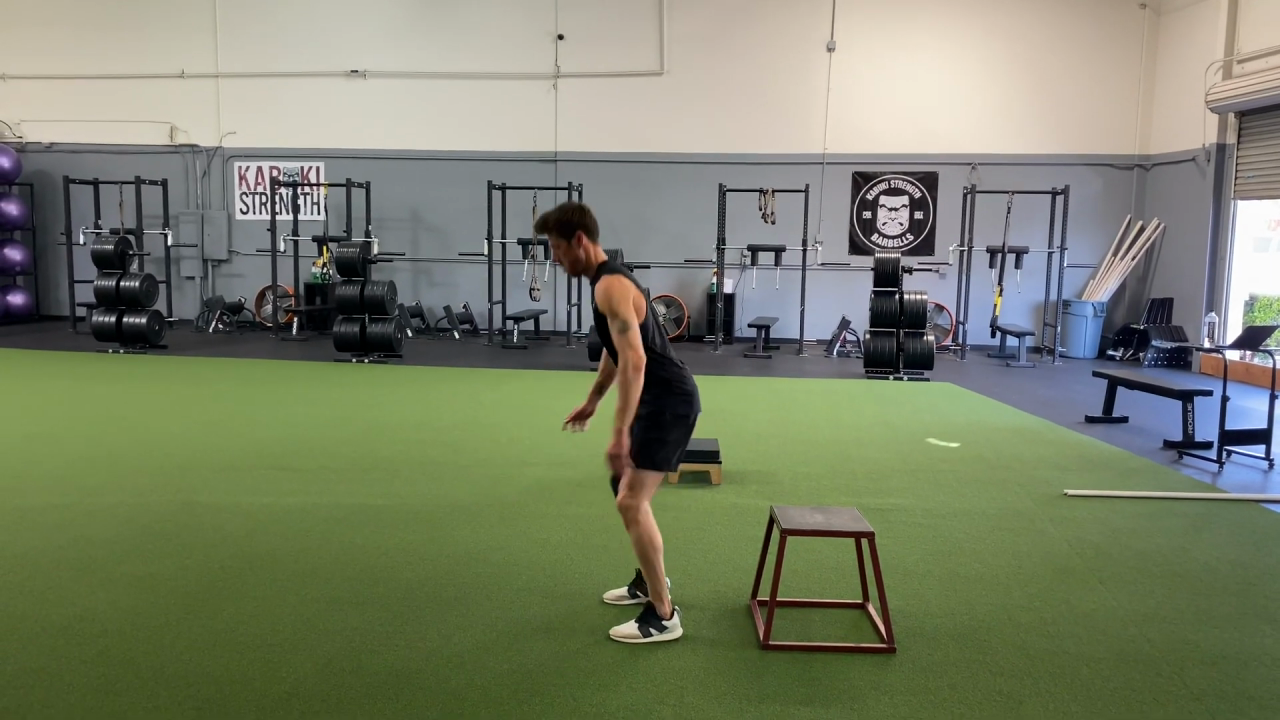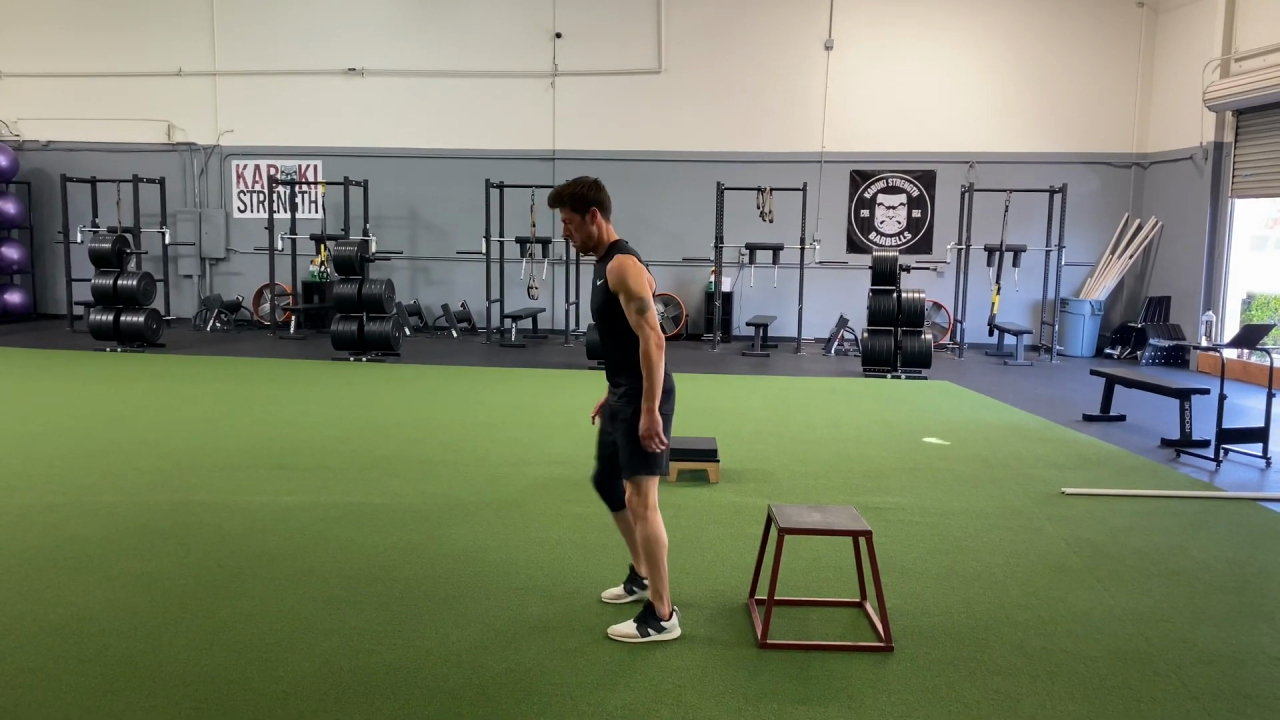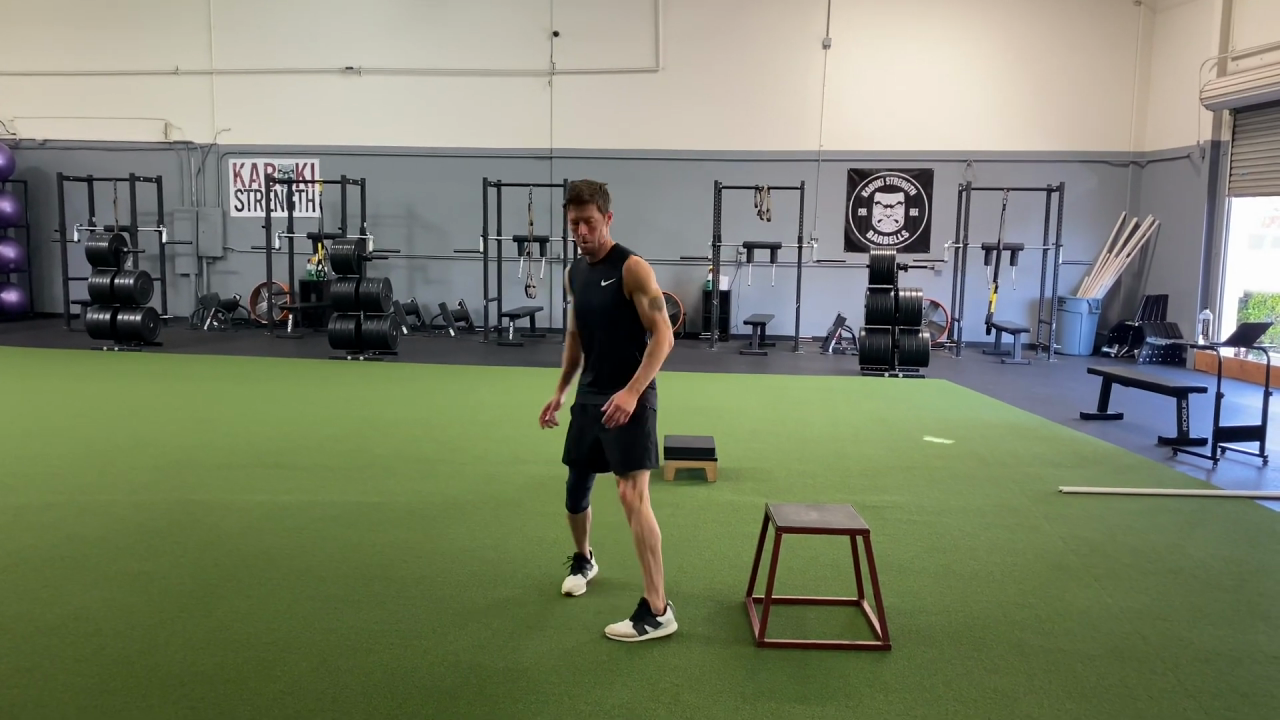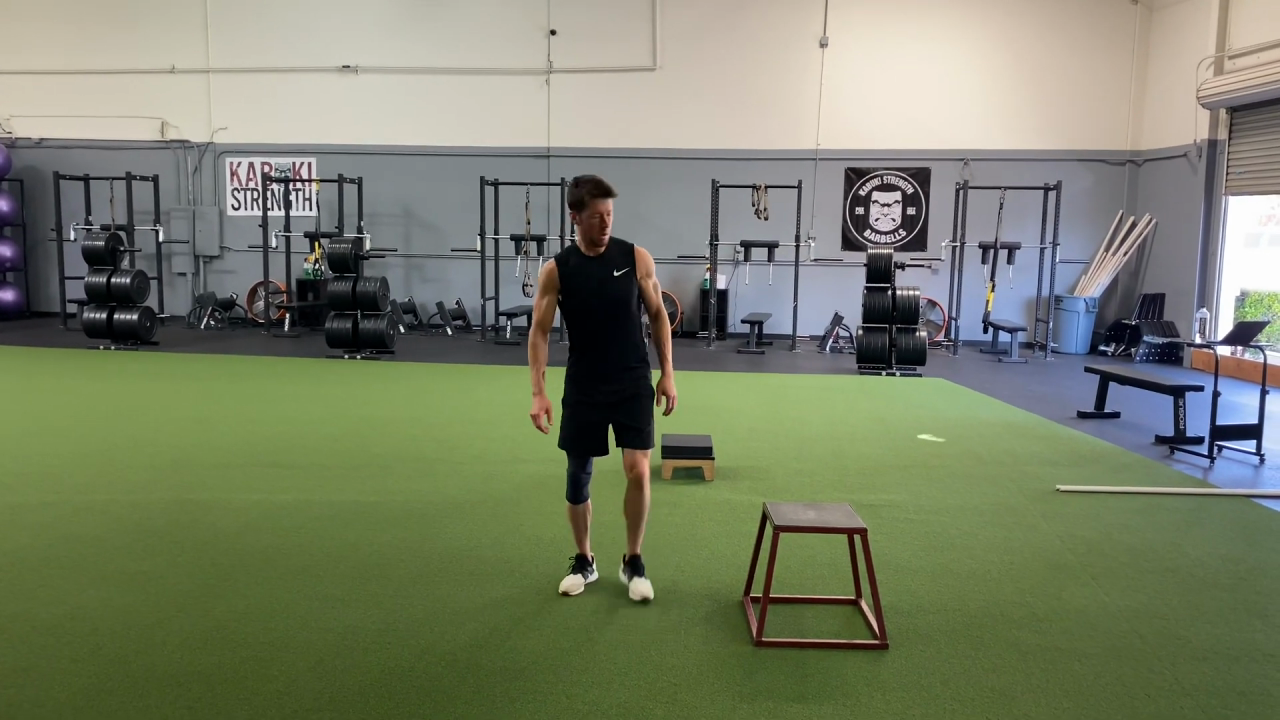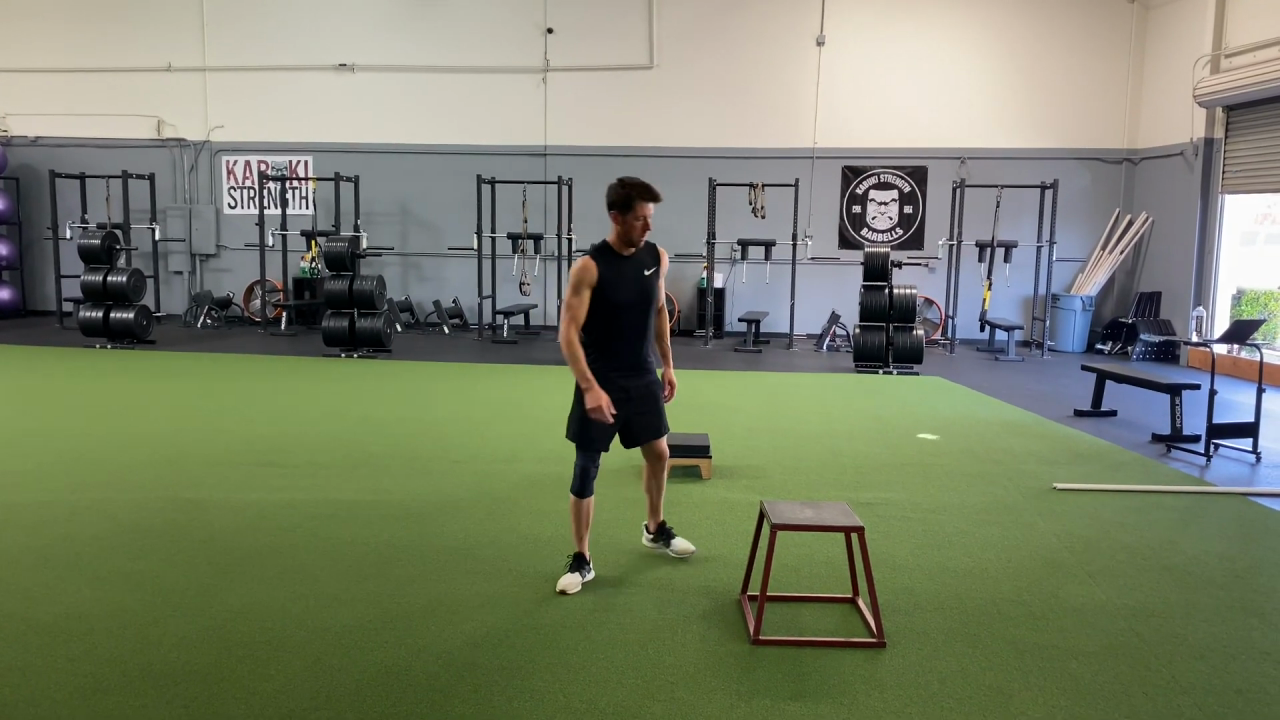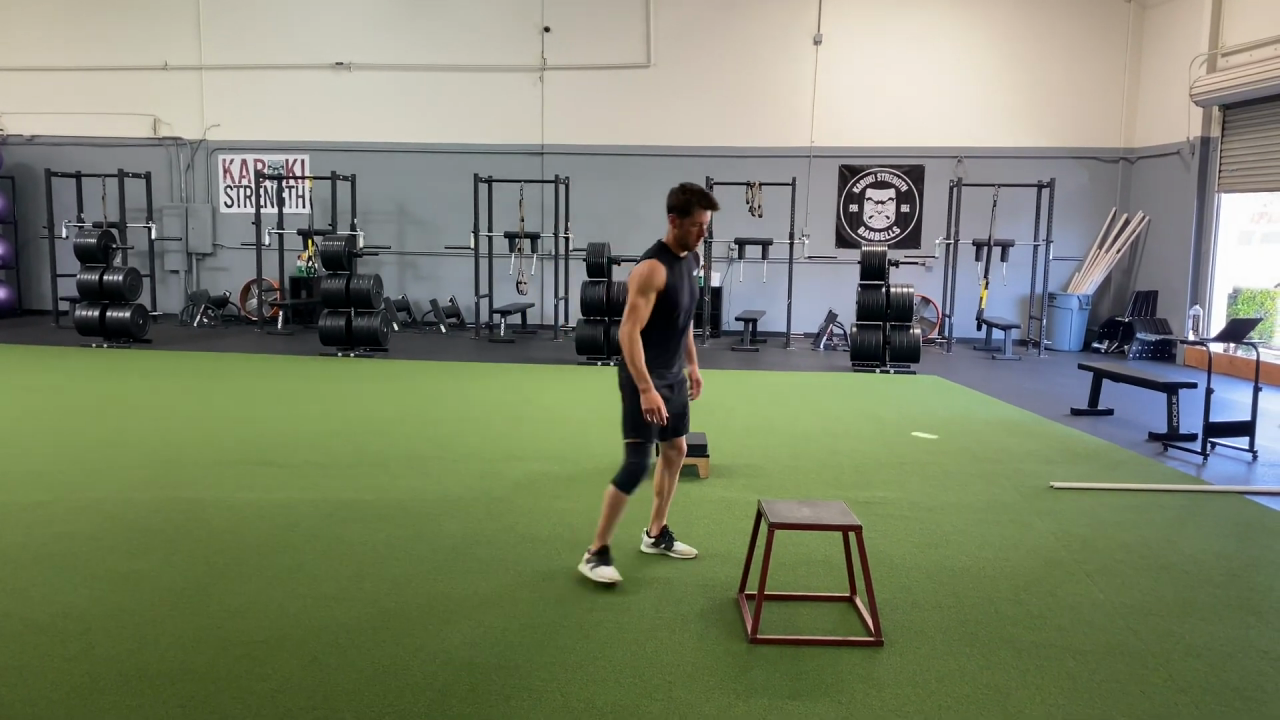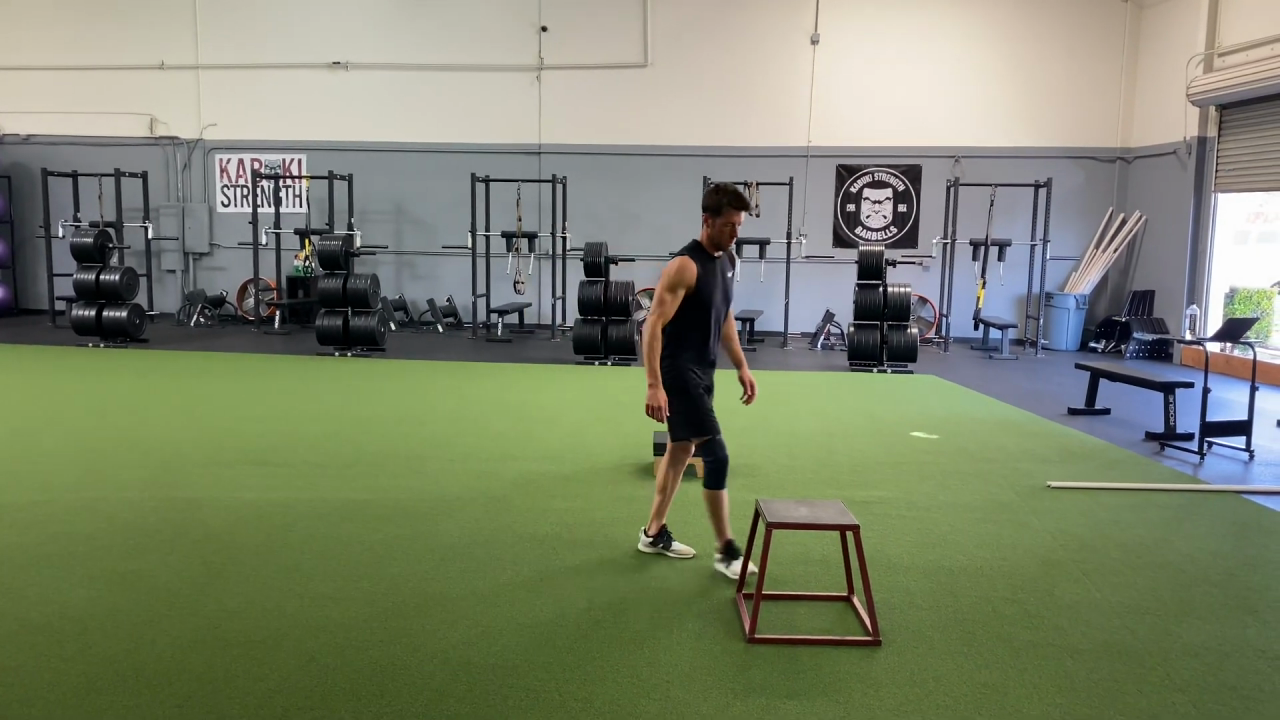
dt=0.3s
person 1, frame 1
left shoulder: (610, 286)
right shoulder: (608, 281)
left elbow: (634, 361)
right elbow: (615, 354)
left wrist: (621, 431)
right wrist: (591, 402)
left hip: (669, 401)
right hip: (658, 398)
left knee: (631, 501)
right knee: (626, 489)
left ankle: (663, 616)
right ankle: (648, 582)
person 1, frame 2
left shoulder: (623, 266)
right shoulder: (605, 264)
left elbow: (652, 340)
left wrist: (650, 411)
right wrist: (611, 395)
left hip: (642, 398)
right hip: (621, 396)
left knee: (641, 501)
right knee: (608, 485)
left ankle: (661, 617)
right ankle: (643, 577)
person 1, frame 3
left shoulder: (632, 268)
right shoulder: (575, 272)
left elbow: (663, 335)
left wrist: (632, 392)
right wrist: (559, 392)
left hip: (630, 398)
right hip: (590, 398)
left knee: (632, 496)
right knee: (576, 489)
left ankle: (657, 611)
right ankle: (583, 559)
person 1, frame 4
left shoulder: (637, 258)
right shoulder: (557, 269)
left elbow: (658, 316)
right elbow: (539, 333)
left wrist: (666, 374)
right wrist: (538, 394)
left hip: (633, 384)
right hip: (584, 388)
left knee: (638, 471)
right knee: (578, 477)
left ankle: (633, 561)
right ankle: (583, 561)
person 1, frame 5
left shoulder: (656, 257)
right shoulder: (589, 266)
right elbow: (569, 331)
left wrist: (667, 365)
right wrist: (589, 388)
left hip: (642, 378)
right hip: (601, 382)
left knee: (659, 455)
right knee: (585, 470)
left ankle: (655, 528)
right ankle: (580, 560)
person 1, frame 6
left shoulder: (691, 258)
right shoulder: (652, 268)
right elbow: (629, 332)
left wrist: (692, 363)
right wrist: (647, 390)
left hip: (671, 372)
right hip: (644, 375)
left knee: (675, 452)
right knee: (635, 464)
left ankle: (657, 533)
right ankle: (597, 552)
person 1, frame 7
left shoulder: (728, 260)
right shoulder: (685, 265)
right elbow: (653, 326)
left wrist: (742, 368)
right wrist: (654, 386)
left hip: (702, 371)
right hip: (679, 373)
left knee: (680, 450)
right knee: (717, 457)
left ankle: (654, 532)
right ankle: (726, 550)
